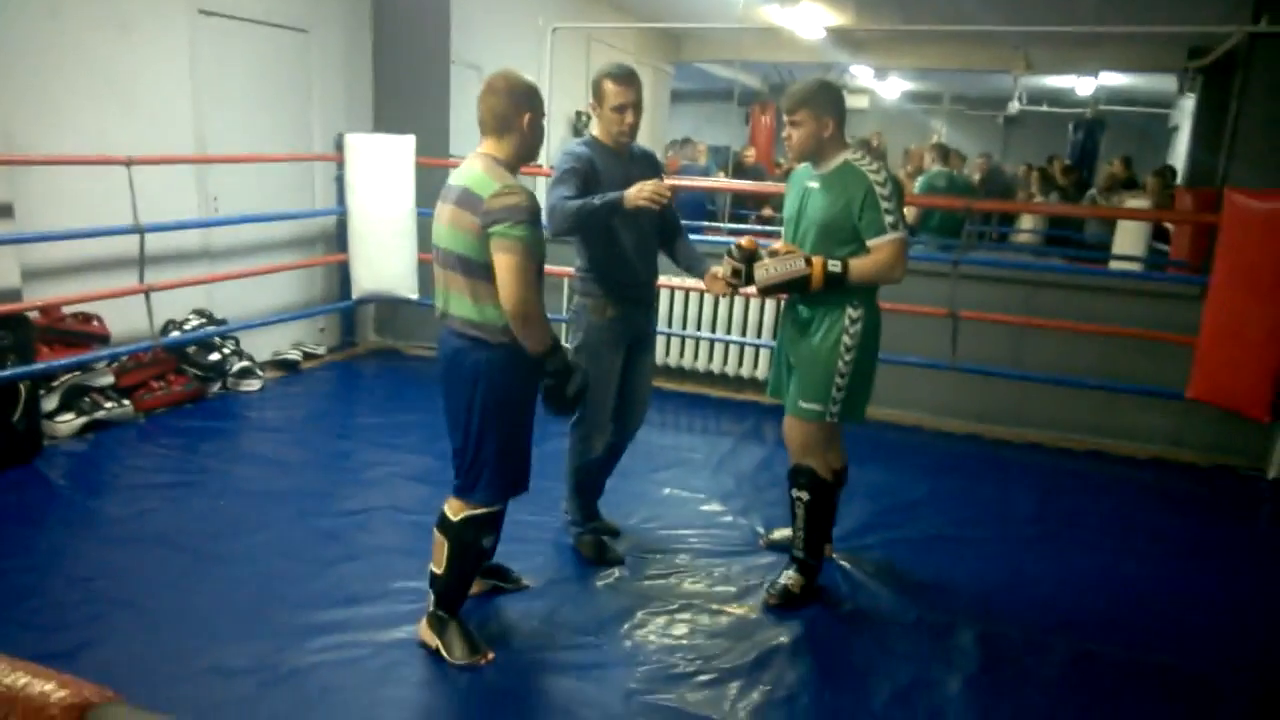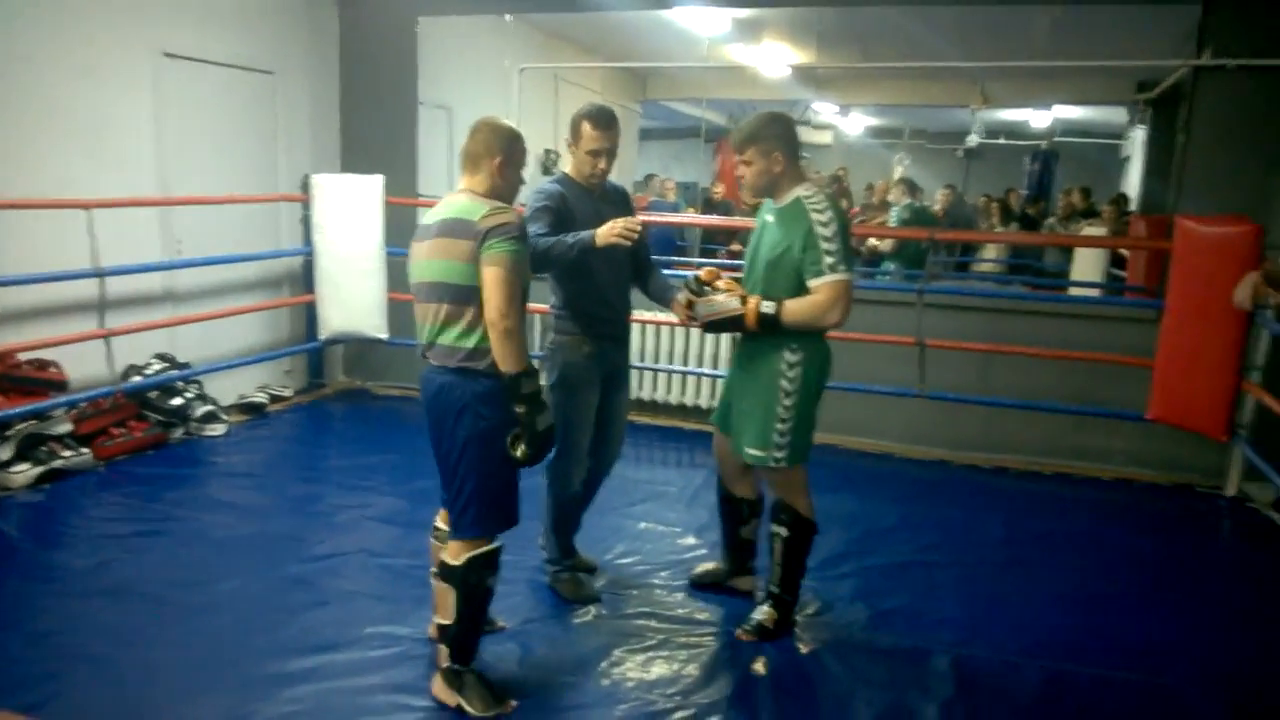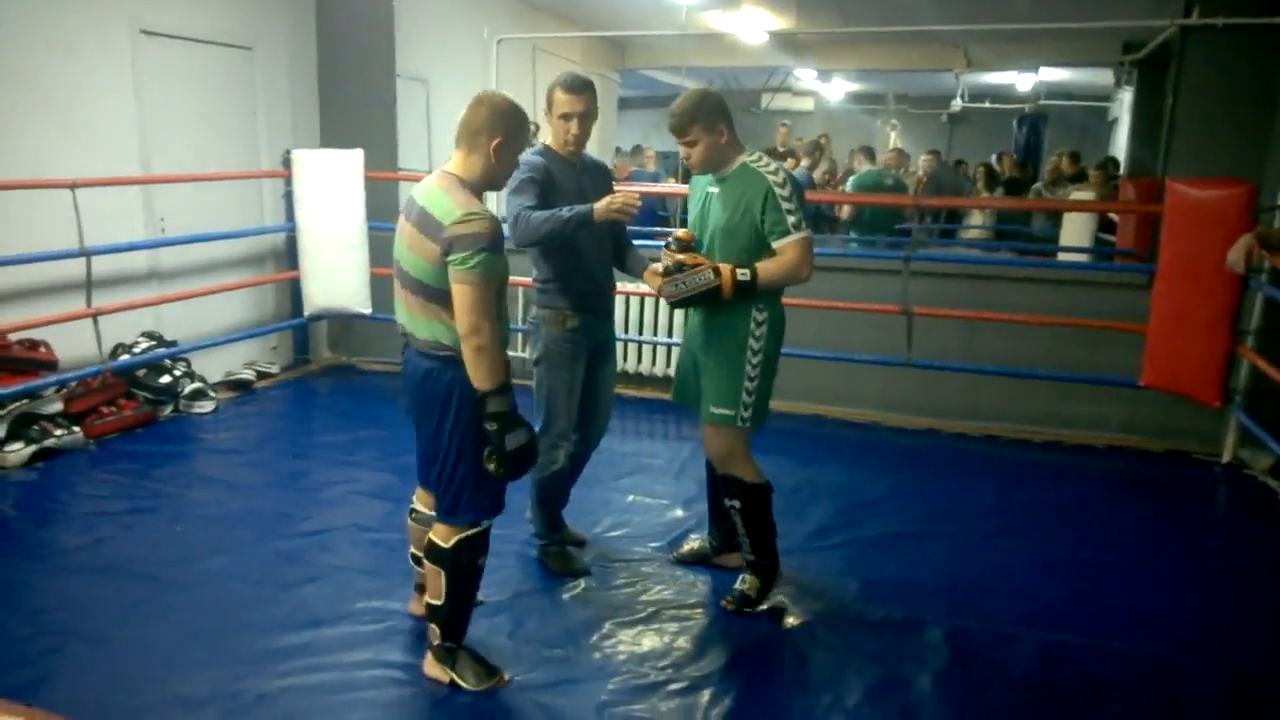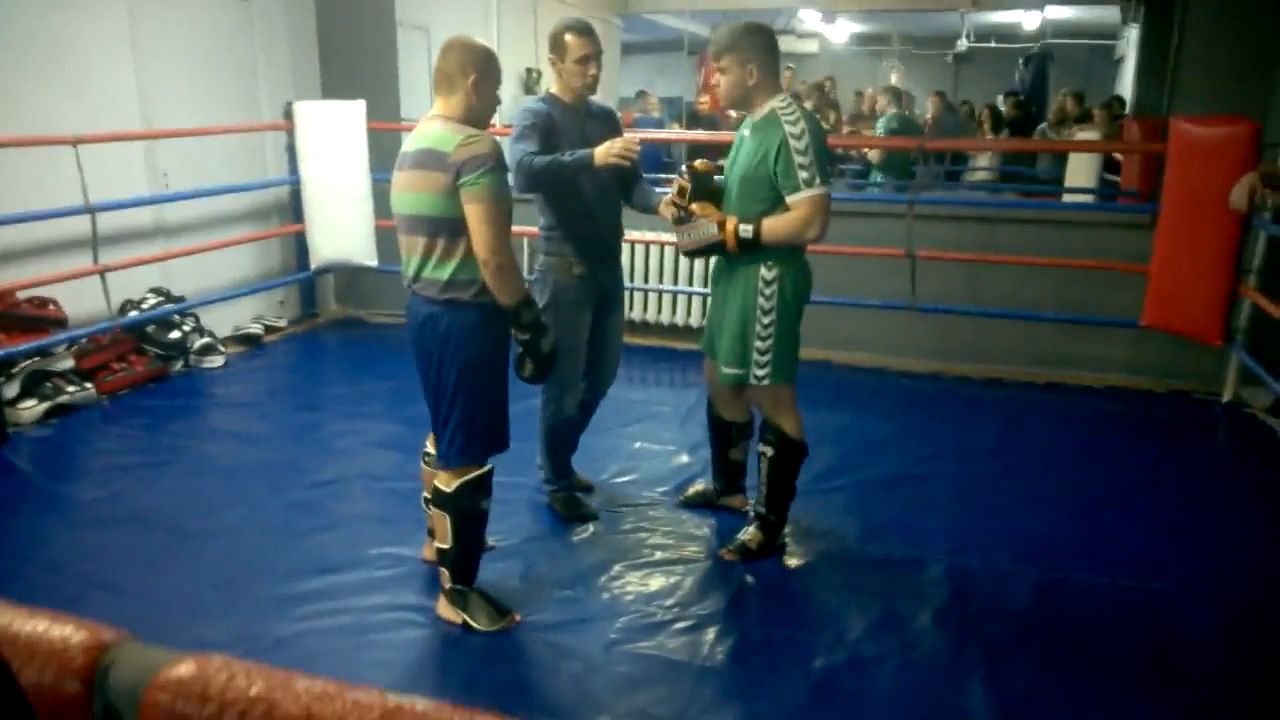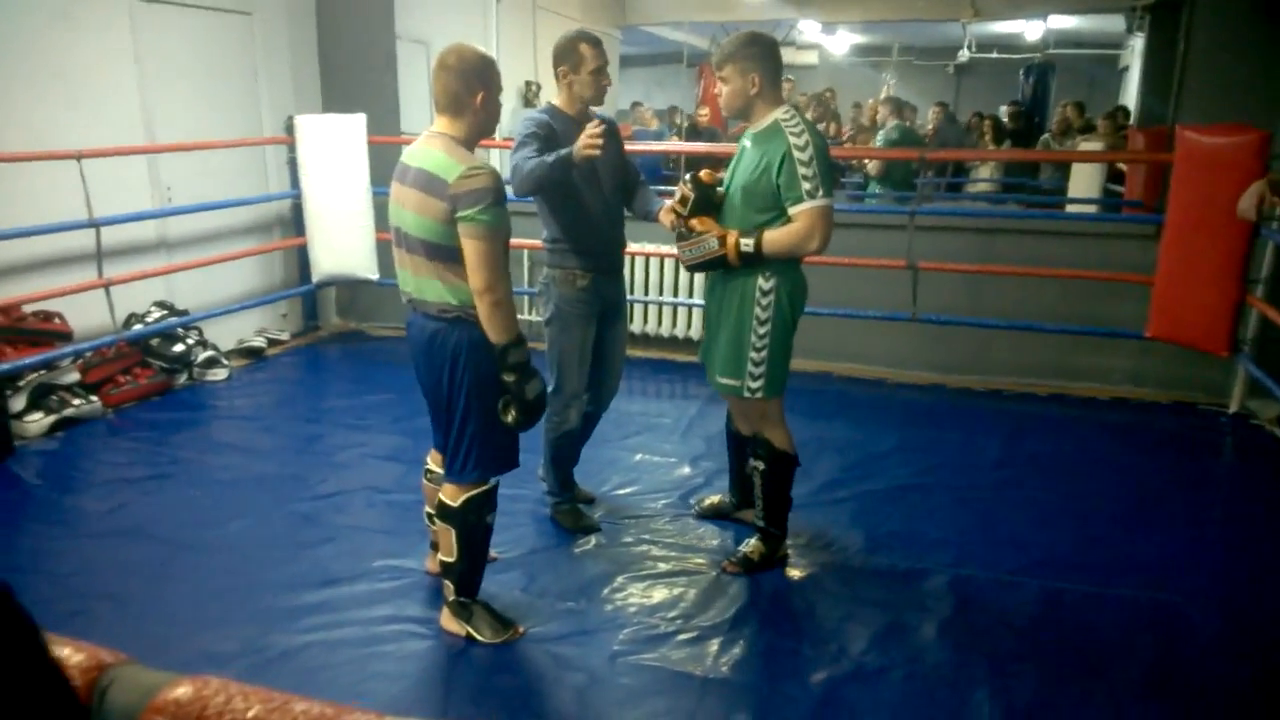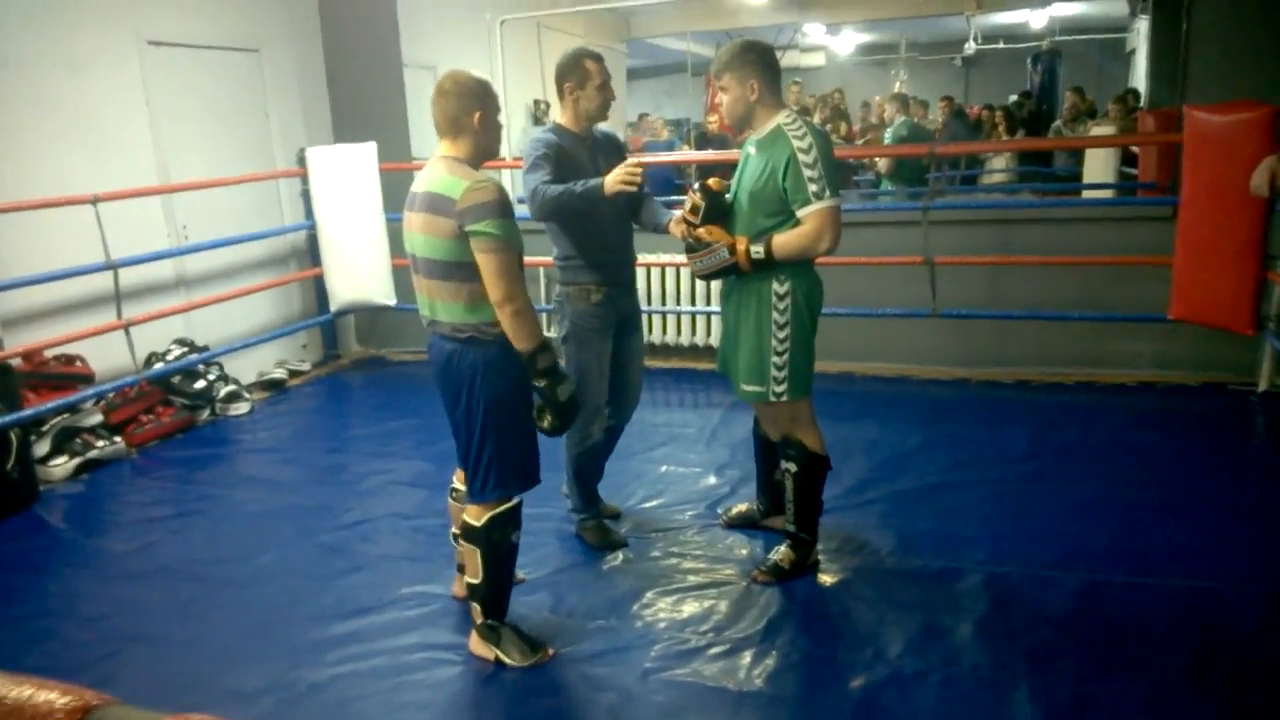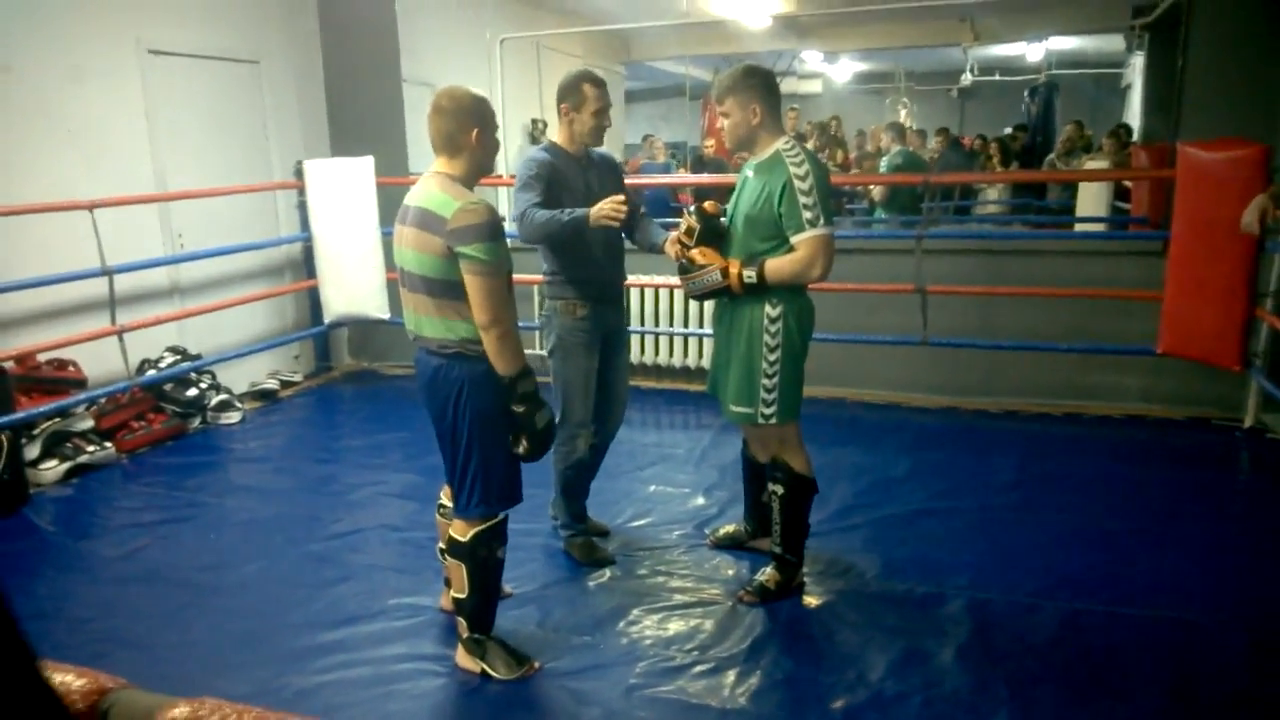
dt=0.7s
person 1, frame 1
left shoulder: (460, 179)
right shoulder: (509, 198)
right elbow: (518, 302)
right wrist: (556, 364)
left hip: (461, 342)
right hip: (491, 356)
left knee: (483, 472)
right knee: (478, 489)
left ankle: (476, 568)
right ankle: (439, 616)
person 1, frame 2
left shoulder: (431, 222)
right shoulder: (500, 221)
right elbow: (502, 320)
right wrist: (528, 398)
left hip: (439, 376)
right hip: (478, 386)
left knee: (458, 506)
right knee: (476, 531)
left ankle: (448, 614)
right ankle: (453, 670)
person 1, frame 3
left shoulder: (423, 192)
right shoulder: (473, 223)
right elbow: (476, 332)
right wrist: (502, 415)
left hip: (419, 361)
right hip: (453, 375)
left knee: (434, 486)
right knee: (465, 513)
left ankle: (425, 591)
right ankle: (445, 650)
person 1, frame 4
left shoulder: (409, 147)
right shoulder: (475, 148)
right elbow: (492, 255)
right wrist: (529, 320)
left hip: (423, 308)
right hip: (464, 317)
left knee: (444, 433)
right knee: (468, 454)
left ankle: (437, 538)
right ankle: (456, 592)
person 1, frame 5
left shoulder: (409, 159)
right shoulder: (473, 177)
right elbow: (488, 290)
right wrist: (519, 367)
left hip: (422, 325)
right hip: (463, 336)
left knee: (445, 447)
right knee: (473, 470)
left ankle: (441, 550)
right ankle: (460, 605)
person 1, frame 6
left shoulder: (421, 185)
right shoulder: (479, 191)
right elbow: (507, 299)
right wrist: (547, 371)
left hip: (444, 345)
right hip: (484, 353)
left knee: (472, 467)
right knee: (496, 488)
left ankle: (469, 573)
right ankle: (489, 627)
person 1, frame 7
left shoulder: (413, 199)
right shoulder: (471, 213)
right elbow: (493, 323)
right wrist: (526, 395)
left hip: (431, 360)
right hip: (470, 370)
left knee: (459, 482)
right knee: (483, 503)
left ankle: (457, 587)
right ankle: (475, 641)
person 2, frame 1
left shoulder: (868, 179)
right shoulder: (800, 175)
left elbow: (892, 264)
left wrist: (817, 271)
right wrist: (758, 260)
left hip: (840, 323)
right hip: (799, 316)
left knee: (801, 436)
right knee: (820, 436)
left ankle: (805, 568)
right ankle: (812, 529)
person 2, frame 2
left shoulder: (817, 216)
right shoulder: (770, 207)
left elbow: (832, 308)
left wrist: (751, 312)
right wrist: (723, 287)
left hip: (788, 361)
right hip: (752, 354)
left knee: (784, 479)
right knee: (729, 457)
left ankle: (781, 603)
right ankle: (737, 565)
person 2, frame 3
left shoulder: (766, 180)
right shoulder: (700, 181)
left elbow: (799, 262)
left wrist: (725, 278)
right wrist: (679, 261)
left hip: (746, 324)
right hip: (704, 321)
left knee: (726, 446)
right knee: (715, 439)
left ankle: (763, 565)
right ankle: (723, 540)
person 2, frame 4
left shoulder: (792, 128)
right shoulder: (753, 122)
left elbow: (811, 221)
left wrist: (731, 233)
right wrist: (706, 200)
left hip: (769, 279)
right hip: (735, 272)
left knee: (773, 400)
right knee: (721, 380)
left ankle: (770, 525)
right ankle: (727, 485)
person 2, frame 5
left shoulder: (795, 140)
right shoulder: (753, 136)
left elbow: (813, 233)
left wrist: (732, 244)
right wrist: (704, 207)
left hip: (763, 290)
right hip: (731, 284)
left knee: (763, 411)
right knee: (738, 400)
left ankle: (773, 537)
right ankle: (742, 497)
person 2, frame 6
left shoulder: (798, 141)
right shoulder: (755, 143)
left elbow: (822, 234)
left wrist: (742, 250)
right wrist: (710, 215)
left hip: (779, 294)
right hip: (747, 290)
left knee: (790, 415)
right knee: (764, 406)
left ankle: (803, 543)
right ankle: (770, 505)
person 2, frame 7
left shoulder: (796, 169)
right shoulder: (753, 167)
left elbow: (815, 261)
left wrist: (734, 273)
right wrist: (705, 240)
left hip: (772, 318)
right hip: (740, 314)
left knee: (779, 438)
right knee: (753, 427)
left ankle: (789, 564)
right ankle: (756, 526)
person 3, frame 1
left shoulder: (647, 161)
right shoulder: (578, 159)
left elbow: (669, 232)
right elbow: (559, 217)
left wrist: (703, 269)
right wrist: (623, 199)
left hip: (641, 310)
right hip: (599, 310)
left knee: (629, 418)
right knee: (594, 420)
left ankle: (585, 504)
right ankle: (583, 524)
person 3, frame 2
left shoulder: (618, 197)
right shoulder: (551, 196)
left elbow: (641, 265)
right elbow: (533, 253)
left wrist: (672, 297)
right wrist: (594, 238)
left hip: (616, 344)
right hip: (574, 346)
left knee: (605, 452)
right knee: (571, 457)
left ankle: (562, 539)
right ankle: (560, 562)
person 3, frame 3
left shoulder: (599, 172)
right shoulder: (532, 170)
left elbow: (616, 242)
right elbow: (522, 228)
left wrist: (643, 267)
right wrist: (591, 212)
left hip: (600, 318)
right hip: (559, 321)
left knee: (593, 426)
right knee: (557, 432)
left ankle: (549, 511)
right ankle: (548, 536)
person 3, frame 4
left shoulder: (605, 117)
right shoulder: (536, 116)
left elbow: (629, 182)
right elbow: (524, 173)
left wrist: (659, 203)
right wrist: (591, 158)
left hip: (608, 265)
right hip: (565, 269)
left knee: (601, 374)
right knee: (564, 380)
left ankle: (558, 459)
right ankle: (557, 483)
person 3, frame 5
left shoulder: (606, 128)
right shoulder: (540, 126)
left elbow: (631, 186)
right elbow: (521, 179)
left wrist: (659, 209)
right wrist: (573, 154)
left hip: (610, 277)
right hip: (569, 281)
left knee: (604, 387)
right knee: (568, 393)
left ankle: (559, 470)
right ankle: (560, 495)
person 3, frame 6
left shoulder: (610, 142)
right shoulder: (546, 146)
left elbow: (637, 200)
right elbow: (539, 202)
left wrist: (668, 220)
right wrist: (601, 186)
left hip: (623, 289)
right hip: (583, 296)
left knee: (625, 399)
right knee: (589, 407)
left ankle: (582, 486)
right ankle: (586, 512)
person 3, frame 7
left shoulder: (607, 163)
right shoulder: (539, 164)
left elbow: (634, 218)
right elbow: (528, 224)
left wrist: (663, 241)
right wrist: (587, 217)
left hip: (612, 307)
right hip: (571, 311)
left knee: (608, 418)
right knee: (576, 424)
left ankle: (568, 506)
right ankle: (572, 528)
